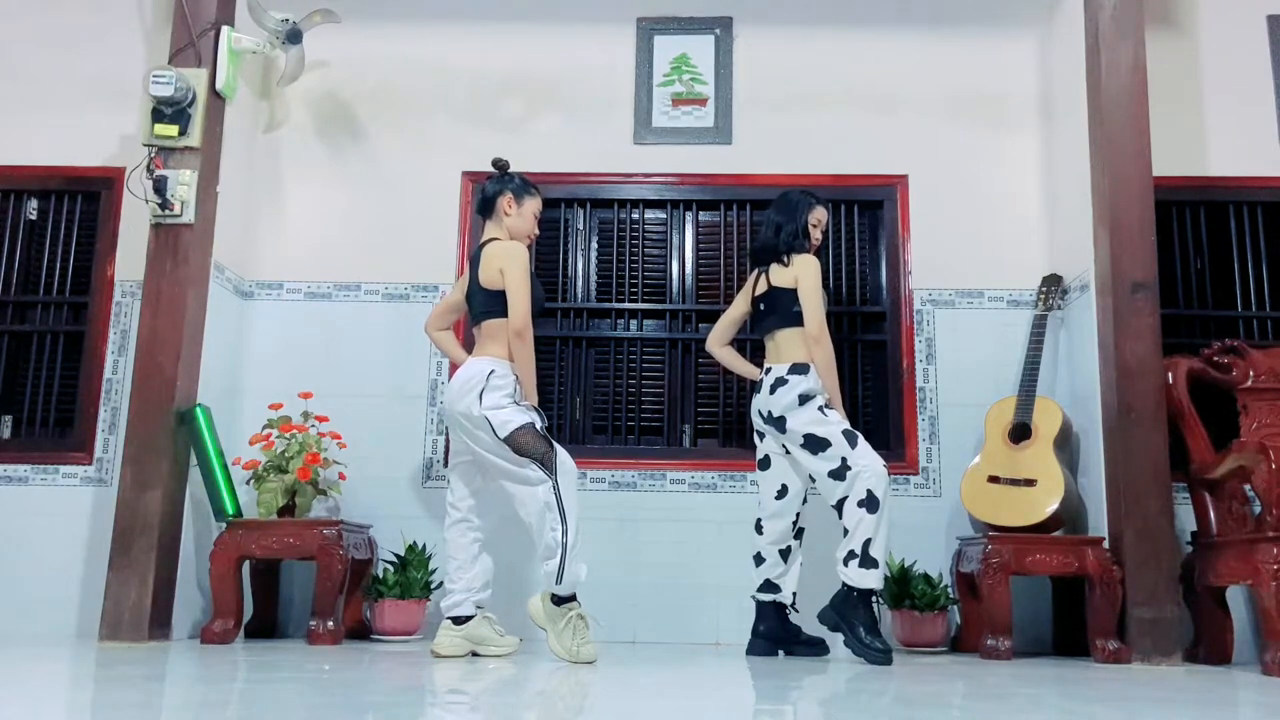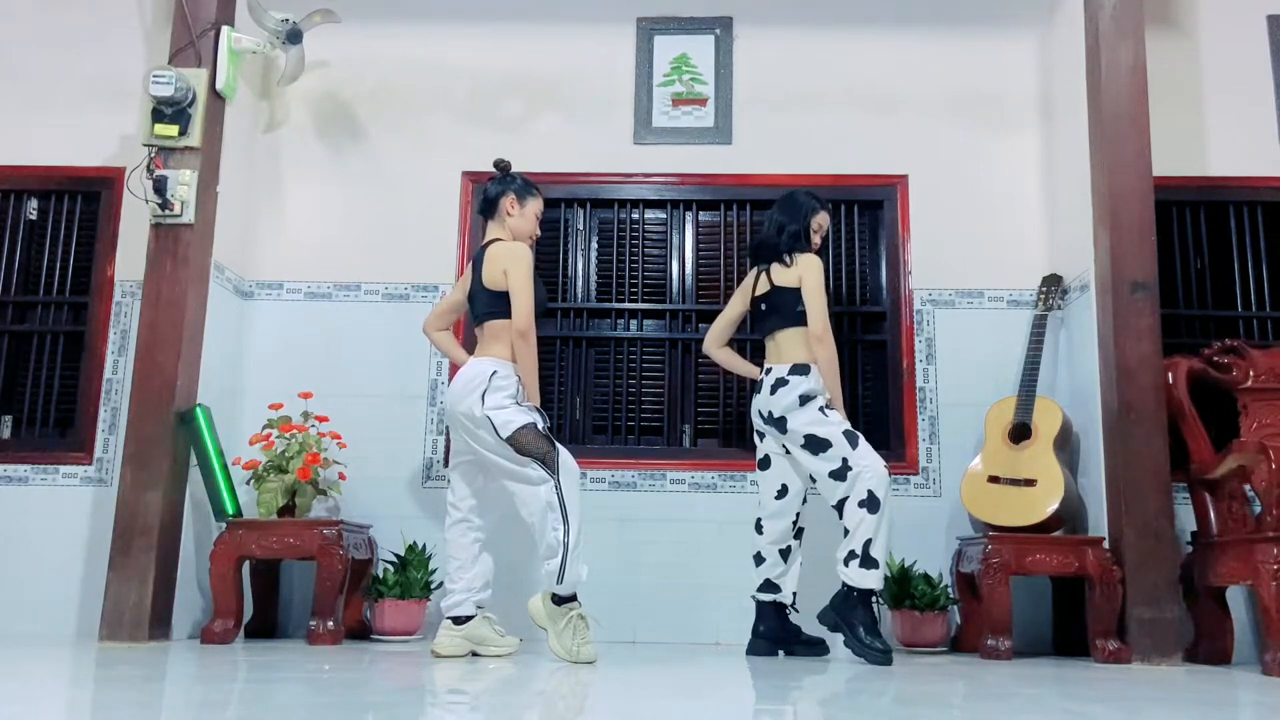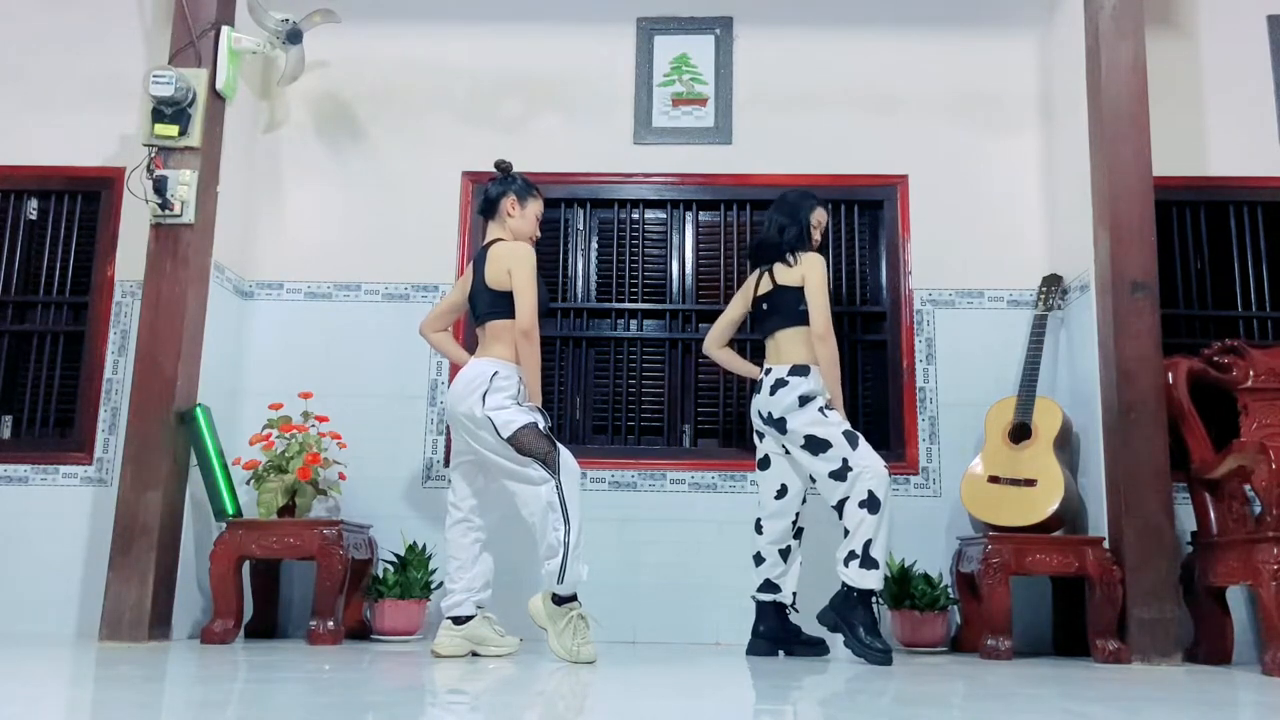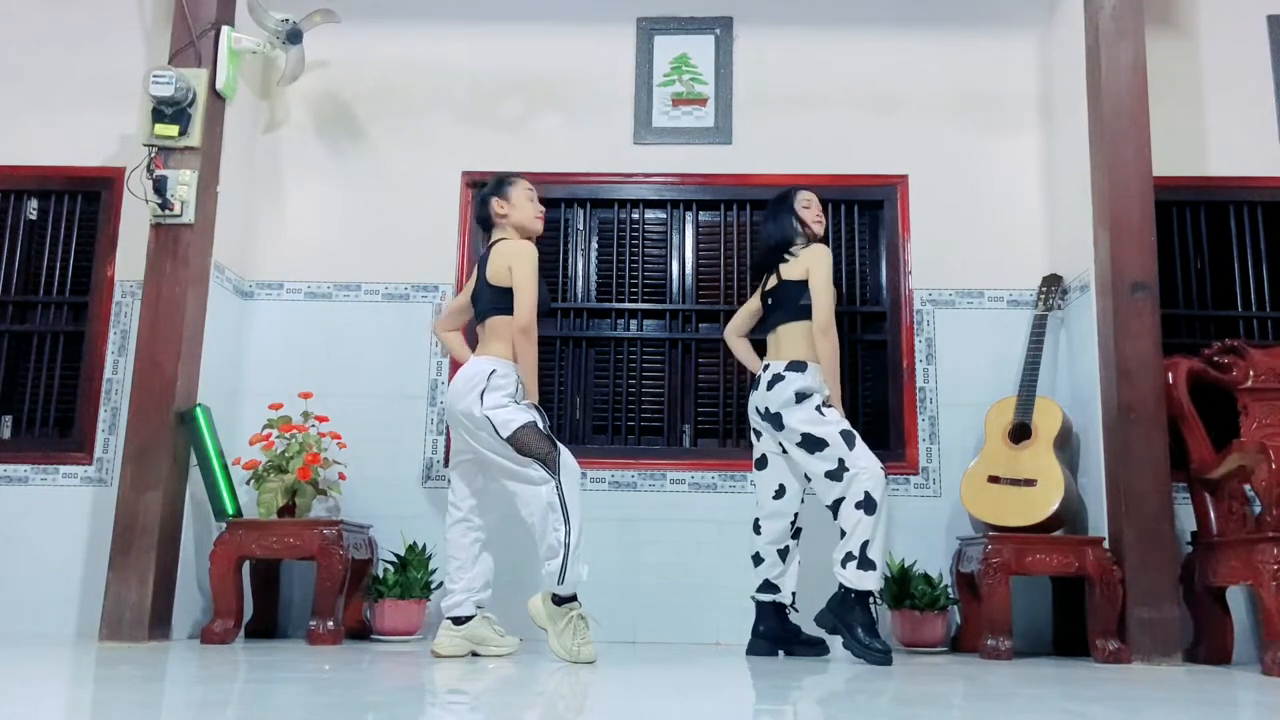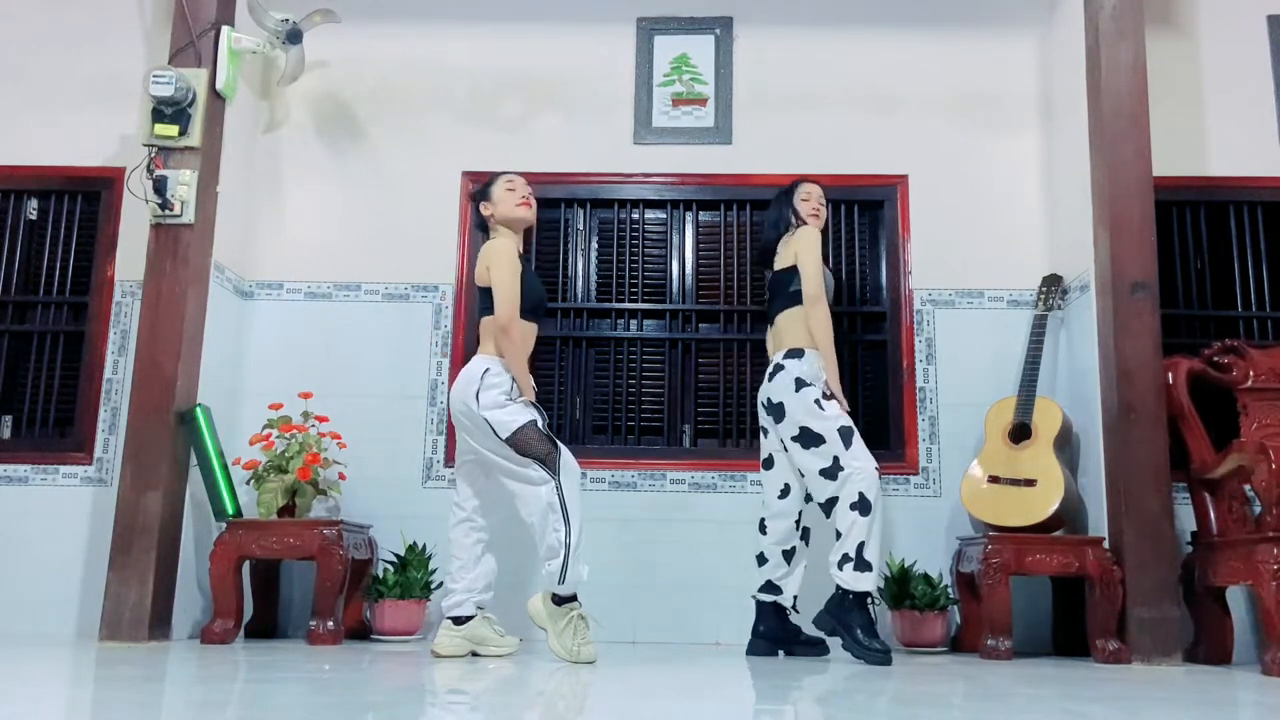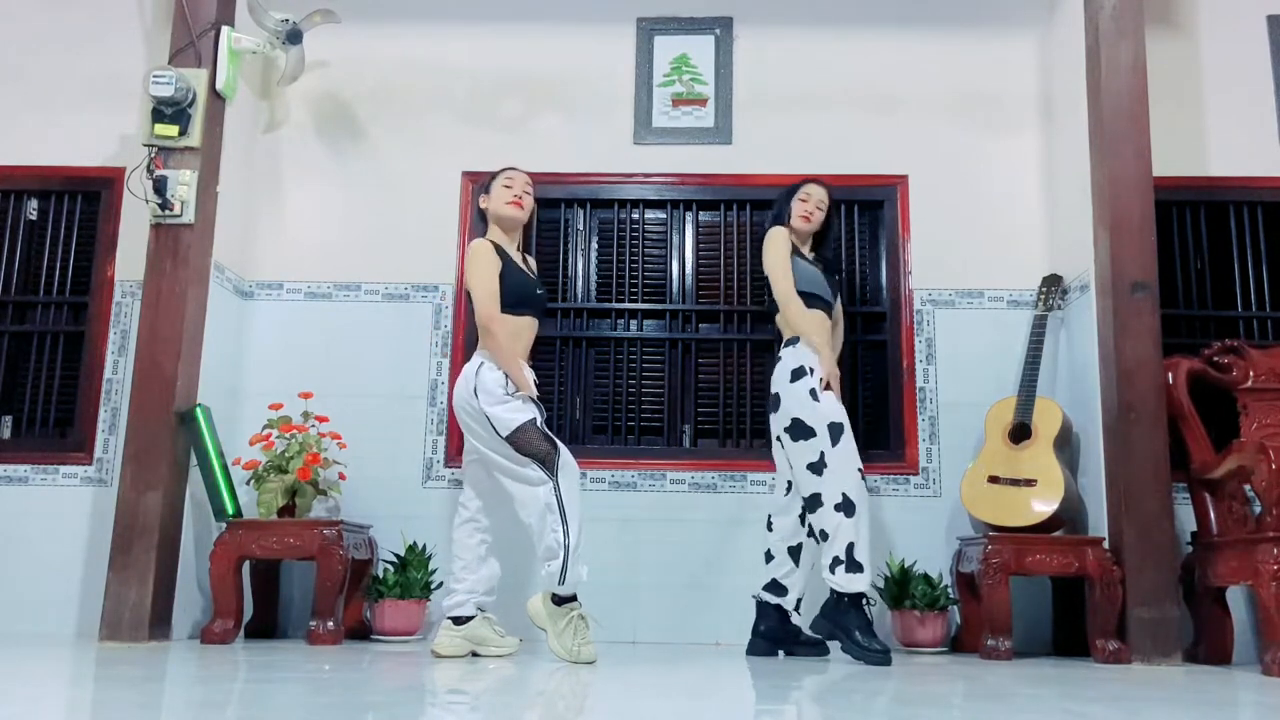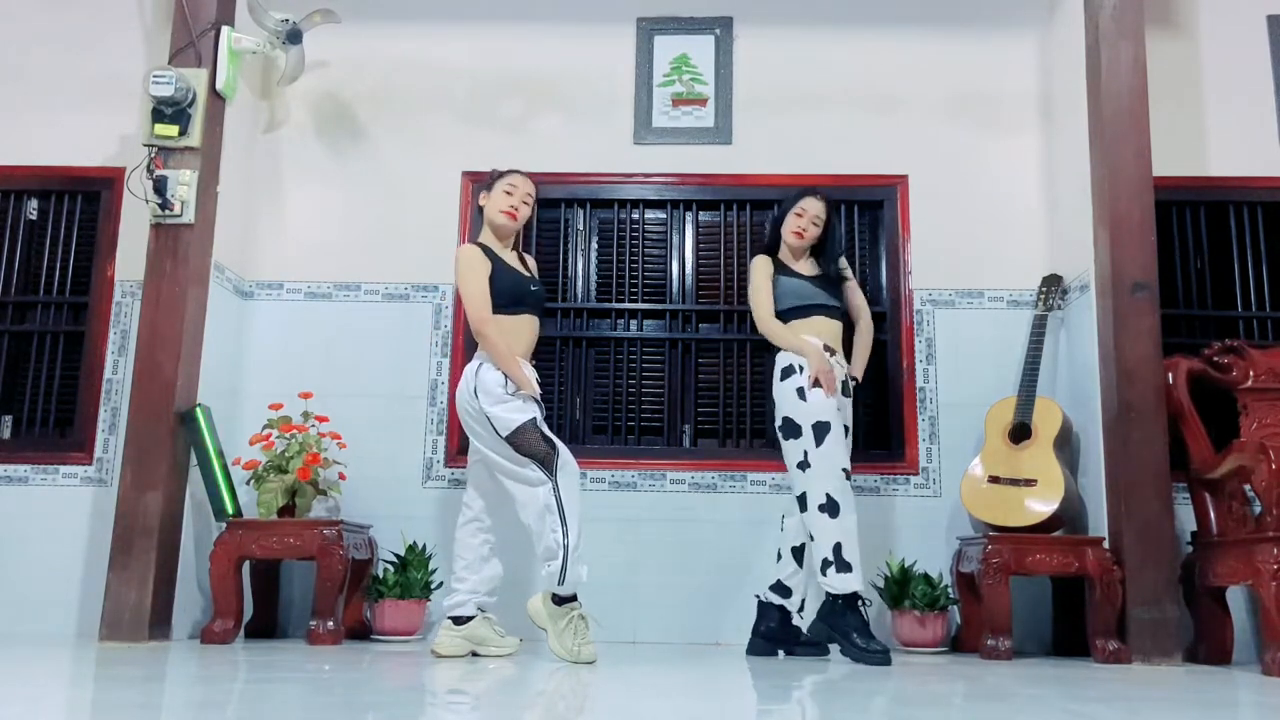
dt=0.3s
person 1, frame 1
left shoulder: (475, 261)
right shoulder: (510, 251)
left elbow: (436, 324)
right elbow: (519, 327)
right wrist: (531, 399)
left hip: (468, 390)
right hip: (489, 390)
left knee: (463, 505)
right knee: (554, 474)
left ankle: (461, 620)
right ankle: (561, 598)
person 1, frame 2
left shoulder: (477, 262)
right shoulder: (513, 251)
left elbow: (435, 325)
right elbow: (522, 328)
right wrist: (533, 399)
left hip: (470, 389)
right hip: (493, 390)
left knee: (464, 505)
right knee: (556, 475)
left ankle: (462, 620)
right ankle: (561, 598)
person 1, frame 3
left shoulder: (477, 264)
right shoulder: (516, 251)
left elbow: (432, 326)
right elbow: (526, 329)
right wrist: (534, 398)
left hip: (471, 390)
right hip: (495, 390)
left knee: (466, 505)
right knee: (558, 475)
left ankle: (461, 620)
right ankle: (562, 597)
person 1, frame 4
left shoulder: (485, 262)
right shoulder: (519, 249)
left elbow: (446, 326)
right elbow: (525, 326)
right wrist: (532, 396)
left hip: (471, 388)
right hip: (493, 389)
left knee: (465, 504)
right knee: (558, 475)
left ankle: (461, 620)
right ankle: (561, 598)
person 1, frame 5
left shoulder: (508, 255)
right shoulder: (501, 248)
right elbow: (507, 323)
right wrist: (527, 390)
left hip: (481, 388)
right hip: (492, 387)
left knee: (470, 505)
right knee: (557, 473)
left ankle: (461, 620)
right ankle: (561, 597)
person 1, frame 6
left shoulder: (526, 260)
right shoulder: (483, 249)
right elbow: (489, 321)
left wrist: (522, 384)
right wrist: (524, 384)
left hip: (498, 387)
right hip: (491, 383)
left knee: (475, 504)
right knee: (556, 474)
left ankle: (462, 620)
right ankle: (561, 597)
person 1, frame 7
left shoulder: (527, 262)
right shoulder: (472, 253)
right elbow: (482, 325)
left wrist: (527, 383)
right wrist: (525, 382)
left hip: (510, 386)
right hip: (493, 383)
left knee: (481, 504)
right knee: (556, 472)
left ankle: (463, 619)
right ankle: (561, 597)
person 2, frame 1
left shoulder: (758, 276)
right shoulder: (804, 263)
left elbow: (716, 341)
right elbow: (816, 334)
right wrist: (837, 403)
left hip: (767, 398)
right hip: (797, 391)
left knee: (780, 508)
right knee: (867, 473)
left ankle: (771, 620)
right ankle: (853, 599)
person 2, frame 2
left shoulder: (755, 276)
right shoulder: (806, 263)
left elbow: (713, 343)
right elbow: (820, 335)
right wrist: (839, 404)
left hip: (768, 398)
right hip: (798, 392)
left knee: (780, 508)
right knee: (869, 474)
left ankle: (771, 621)
right ankle: (853, 599)
person 2, frame 3
left shoulder: (758, 276)
right shoulder: (809, 262)
left elbow: (713, 343)
right elbow: (822, 333)
right wrist: (838, 403)
left hip: (767, 398)
right hip: (799, 393)
left knee: (779, 509)
right knee: (868, 474)
left ankle: (771, 621)
right ankle: (853, 600)
person 2, frame 4
left shoulder: (773, 272)
right shoulder: (817, 253)
left elbow: (733, 332)
right elbow: (824, 327)
right wrist: (836, 397)
left hip: (766, 394)
right hip: (797, 389)
left knee: (778, 508)
right knee: (864, 475)
left ankle: (771, 620)
right ankle: (851, 600)
person 2, frame 5
left shoulder: (785, 251)
right shoulder: (803, 236)
right elbow: (815, 303)
right wrist: (834, 376)
left hip: (778, 381)
right hip: (802, 375)
left knee: (785, 503)
right knee: (858, 475)
left ankle: (771, 620)
right ankle: (850, 601)
person 2, frame 6
left shoulder: (820, 257)
right shoulder: (777, 235)
left elbow: (836, 320)
right elbow: (785, 297)
left wrist: (828, 360)
right wrist: (824, 356)
left hip: (809, 370)
right hip: (803, 364)
left knee: (797, 496)
right knee: (840, 477)
left ankle: (772, 619)
right ankle: (845, 604)
person 2, frame 7
left shoulder: (833, 264)
right shoulder: (765, 263)
left elbow: (863, 317)
right elbow: (765, 321)
left wrist: (856, 370)
right wrist: (811, 352)
left hip: (836, 377)
right hip: (799, 368)
left knee: (814, 494)
right knee: (827, 481)
left ankle: (775, 617)
right ankle: (842, 605)
